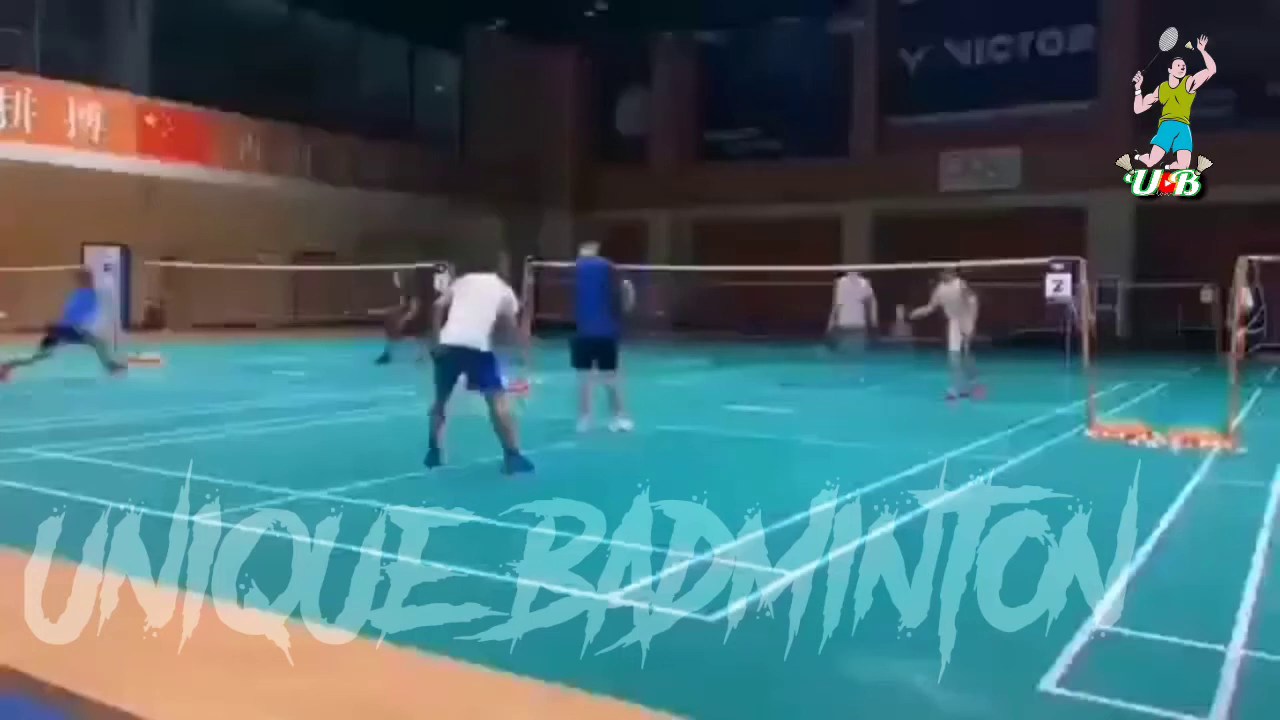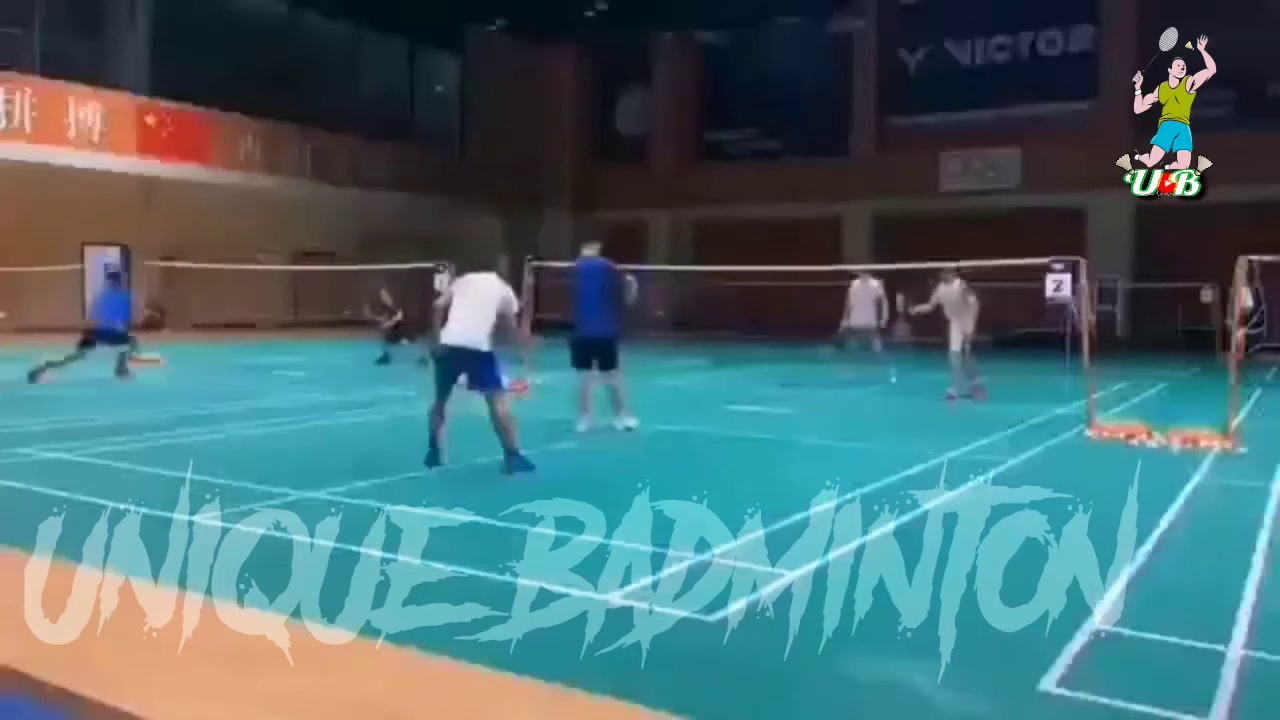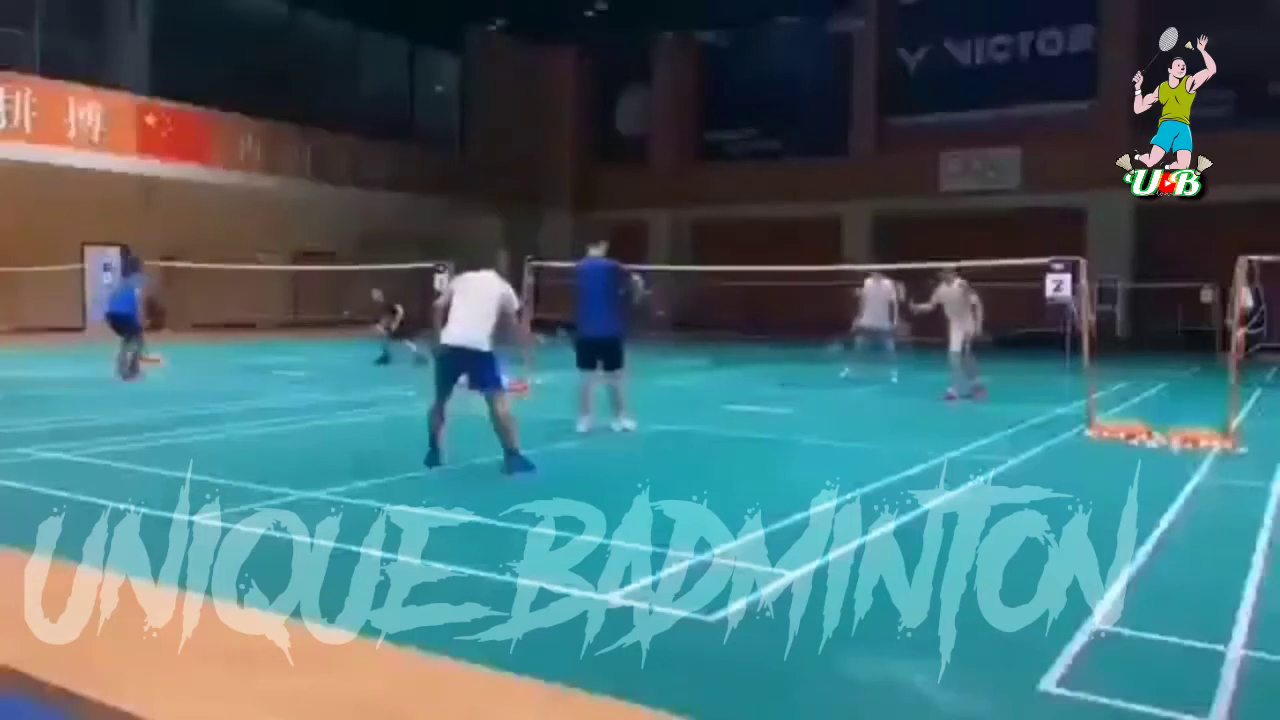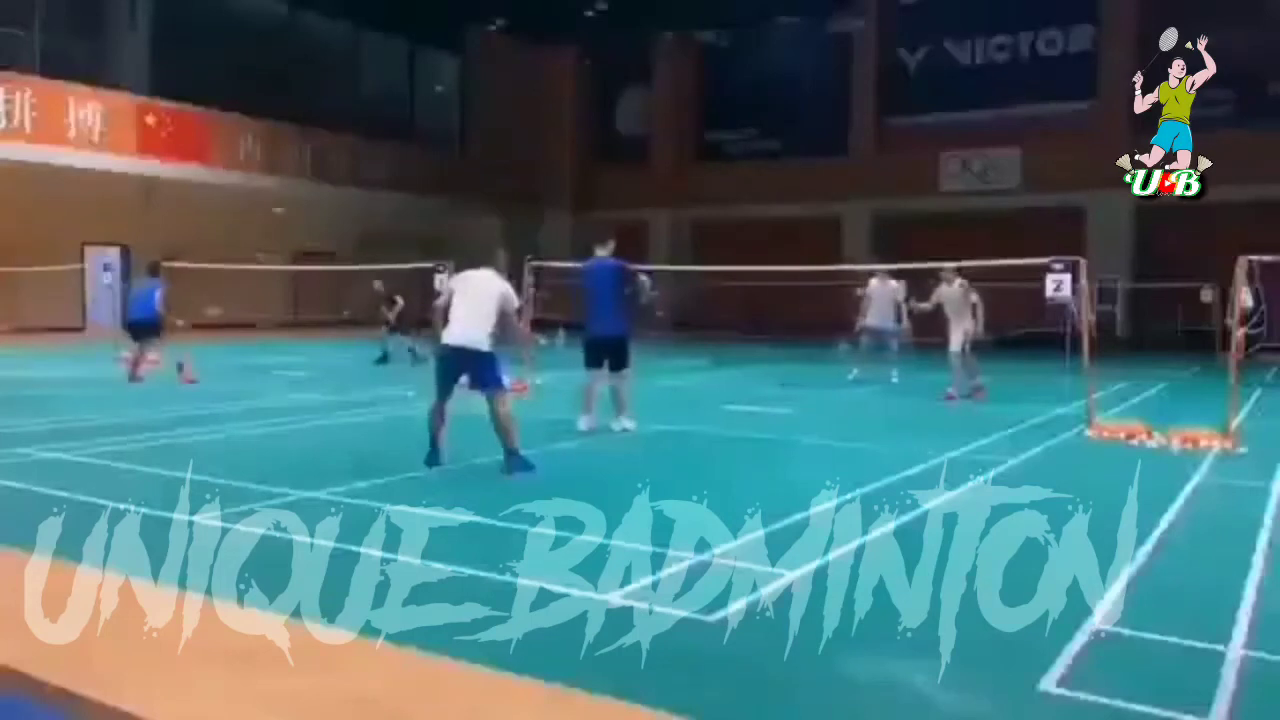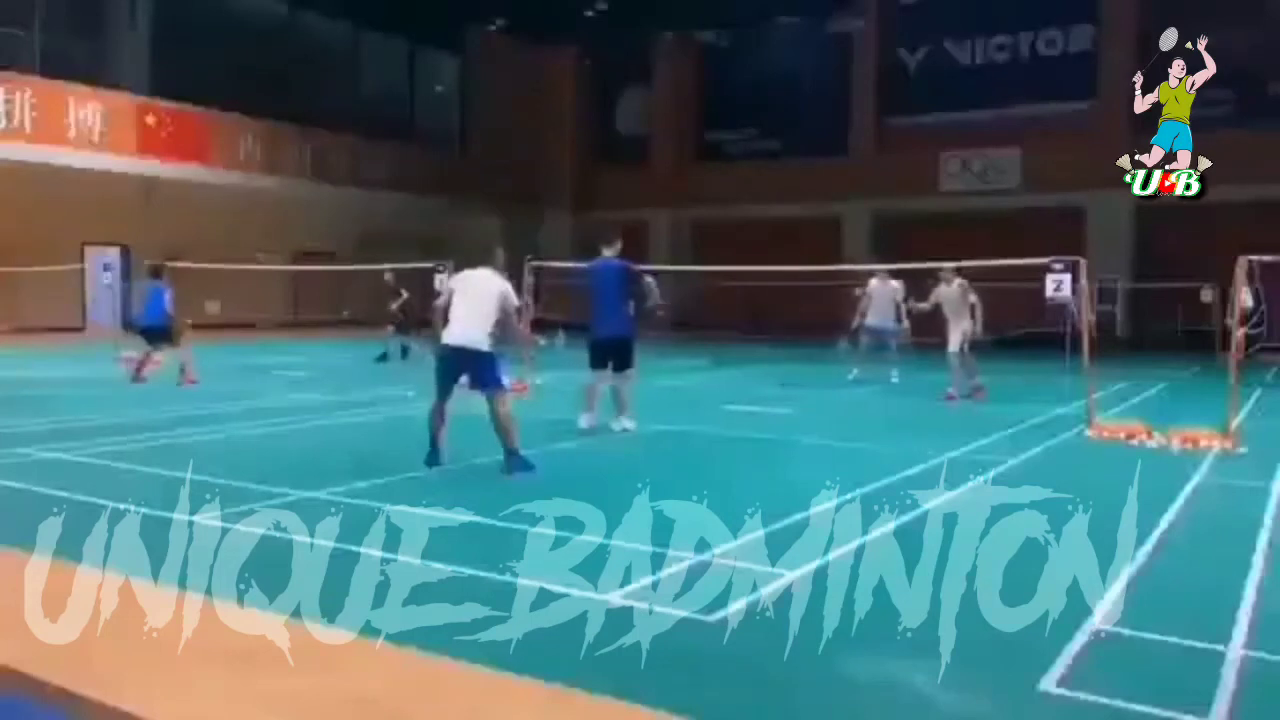
dt=0.2s
person 1, frame 1
left shoulder: (464, 281)
right shoulder: (504, 291)
left elbow: (437, 311)
right elbow: (511, 329)
left wrist: (439, 336)
right wrist: (522, 343)
left hip: (448, 348)
right hip: (478, 348)
left knee: (440, 401)
right knee: (499, 406)
left ankle: (433, 453)
right ankle: (513, 457)
person 1, frame 2
left shoulder: (464, 279)
right shoulder: (504, 290)
left elbow: (438, 306)
right elbow: (511, 328)
left wrist: (438, 338)
left hip: (448, 345)
right hip: (478, 347)
left knee: (440, 400)
right knee: (499, 401)
left ankle: (434, 453)
right ankle: (512, 456)
person 1, frame 3
left shoulder: (462, 278)
right shoulder: (503, 288)
left elbow: (438, 306)
right elbow: (513, 325)
left wrist: (439, 336)
right wrist: (530, 339)
left hip: (449, 345)
right hip: (478, 347)
left knee: (440, 400)
right knee: (499, 401)
left ankle: (434, 452)
right ankle: (512, 456)
person 1, frame 4
left shoulder: (461, 277)
right shoulder: (503, 286)
left elbow: (439, 306)
right elbow: (513, 326)
left wrist: (440, 335)
right wrist: (532, 340)
left hip: (450, 345)
right hip: (479, 347)
left knee: (440, 400)
right knee: (499, 401)
left ankle: (434, 452)
right ankle: (512, 456)
person 1, frame 5
left shoulder: (461, 277)
right shoulder: (503, 285)
left elbow: (439, 306)
right elbow: (512, 326)
left wrist: (441, 336)
right wrist: (532, 340)
left hip: (450, 345)
right hip: (479, 347)
left knee: (440, 399)
right knee: (499, 401)
left ankle: (434, 452)
right ankle: (512, 456)
person 2, frame 1
left shoulder: (576, 268)
right shoulder: (606, 266)
left elbow: (577, 299)
right elbow: (625, 288)
right wrist: (625, 308)
left hip: (584, 331)
right hip: (607, 330)
left knee: (585, 376)
right knee: (610, 376)
left ankle: (585, 419)
right ankle: (619, 419)
person 2, frame 2
left shoulder: (574, 268)
right shoulder: (606, 266)
left elbow: (569, 299)
right elbow: (629, 282)
right wrist: (628, 300)
left hip: (582, 331)
right hip: (606, 330)
left knee: (585, 377)
right knee: (612, 376)
left ankle: (584, 420)
right ankle: (622, 417)
person 2, frame 3
left shoulder: (578, 269)
right shoulder: (612, 267)
left elbow: (577, 298)
right elbow: (636, 282)
right wrist: (633, 298)
left hip: (585, 331)
right hip: (610, 331)
left knee: (587, 377)
right knee: (615, 376)
left ankle: (584, 420)
right ankle: (621, 418)
person 2, frame 4
left shoulder: (585, 269)
right shoulder: (618, 267)
right elbow: (643, 281)
right wrist: (643, 297)
left hip: (593, 331)
right hip: (616, 331)
left knee: (593, 376)
right knee: (619, 376)
left ankle: (586, 418)
right ankle: (621, 418)
person 2, frame 5
left shoulder: (590, 269)
right shoulder: (623, 268)
right elbow: (648, 283)
right wrist: (651, 300)
left hip: (598, 331)
right hip: (621, 331)
left knee: (597, 376)
right knee: (621, 376)
left ankle: (587, 416)
right ankle: (622, 418)
